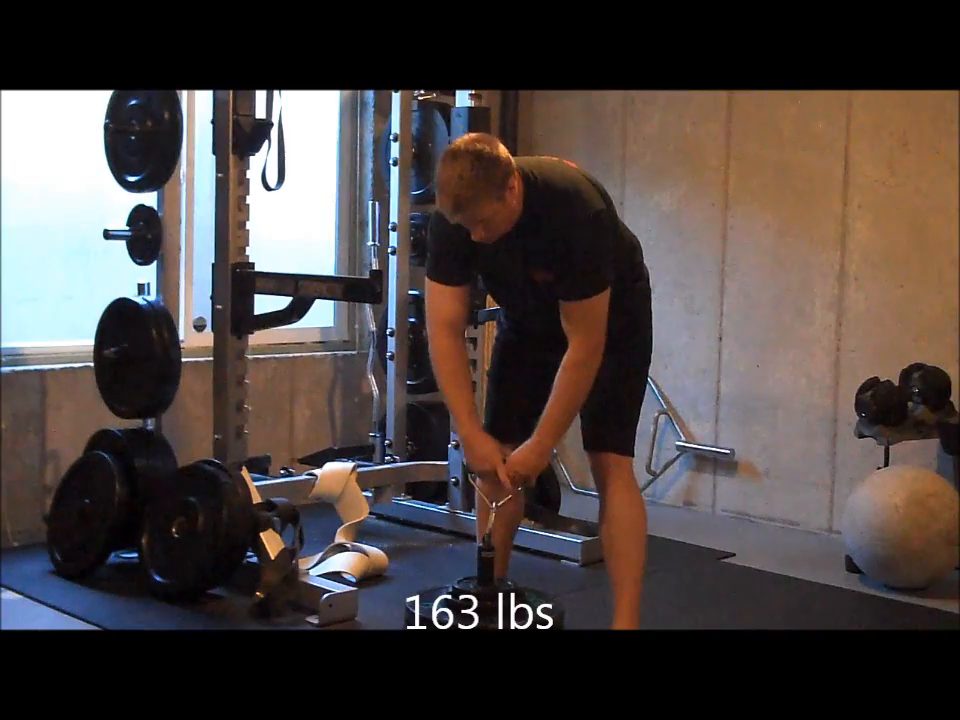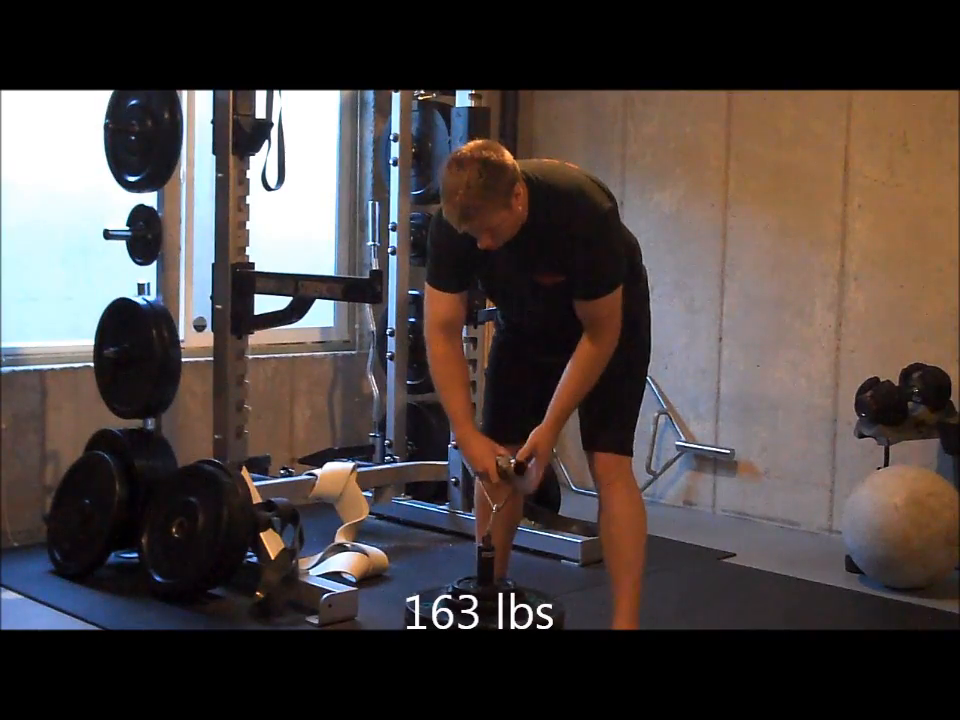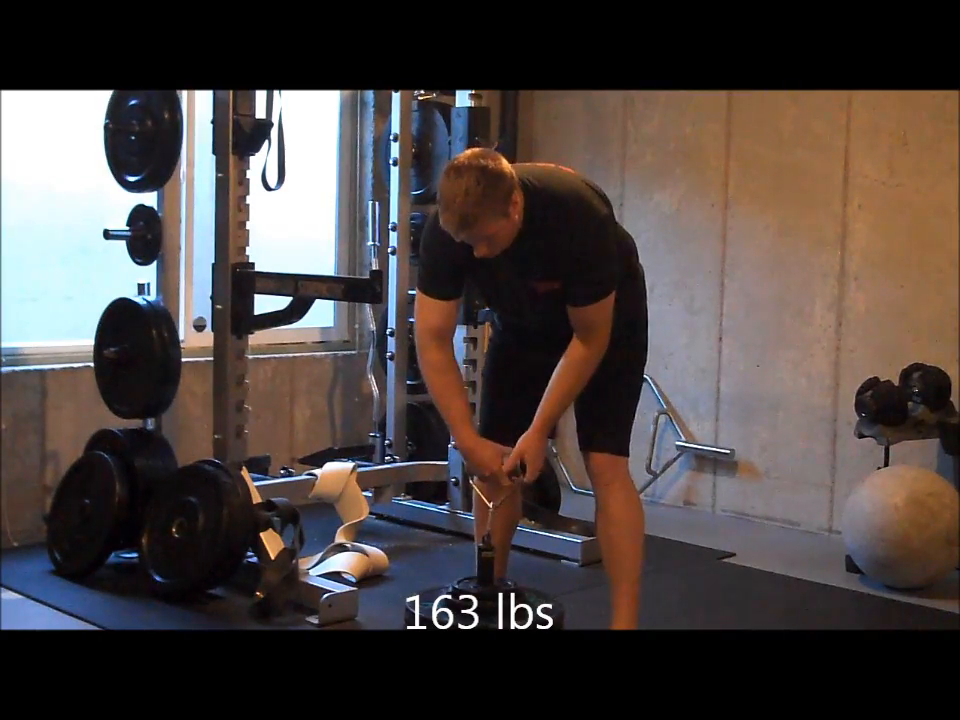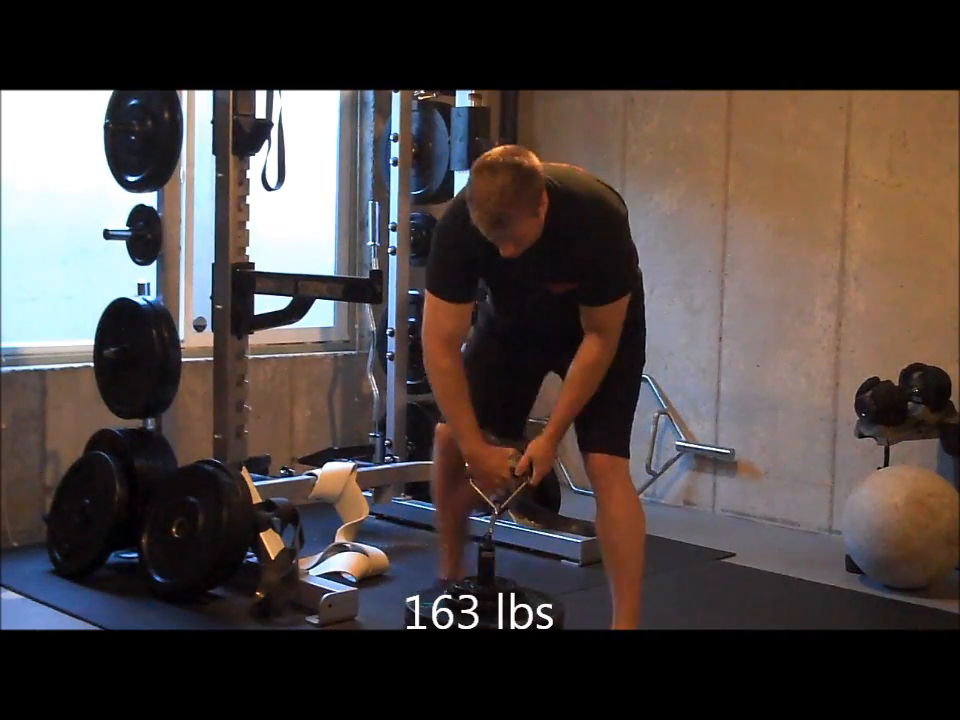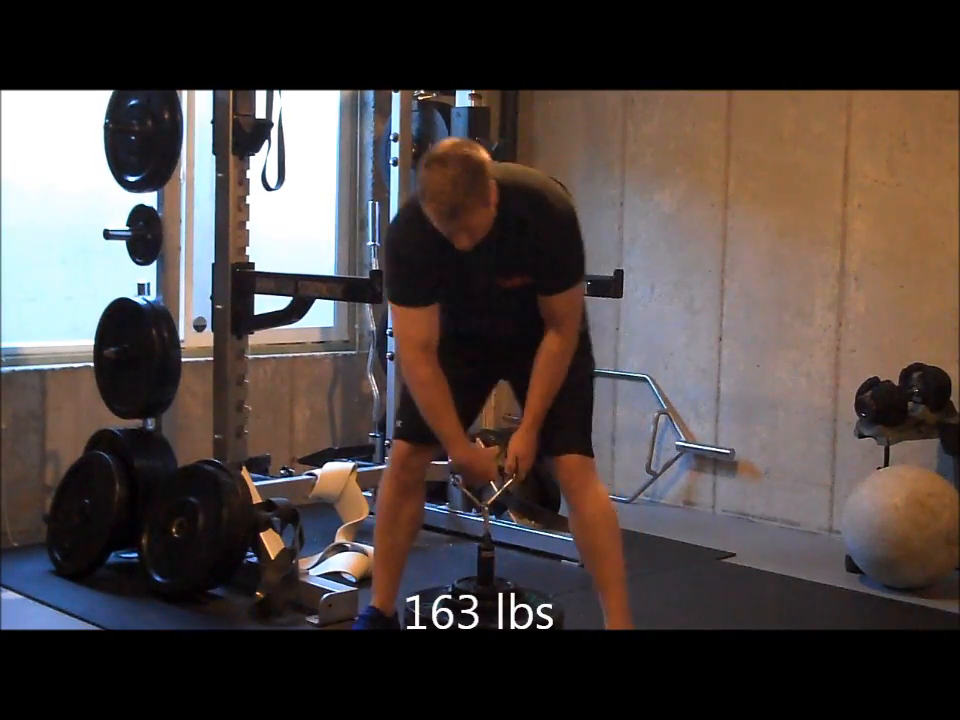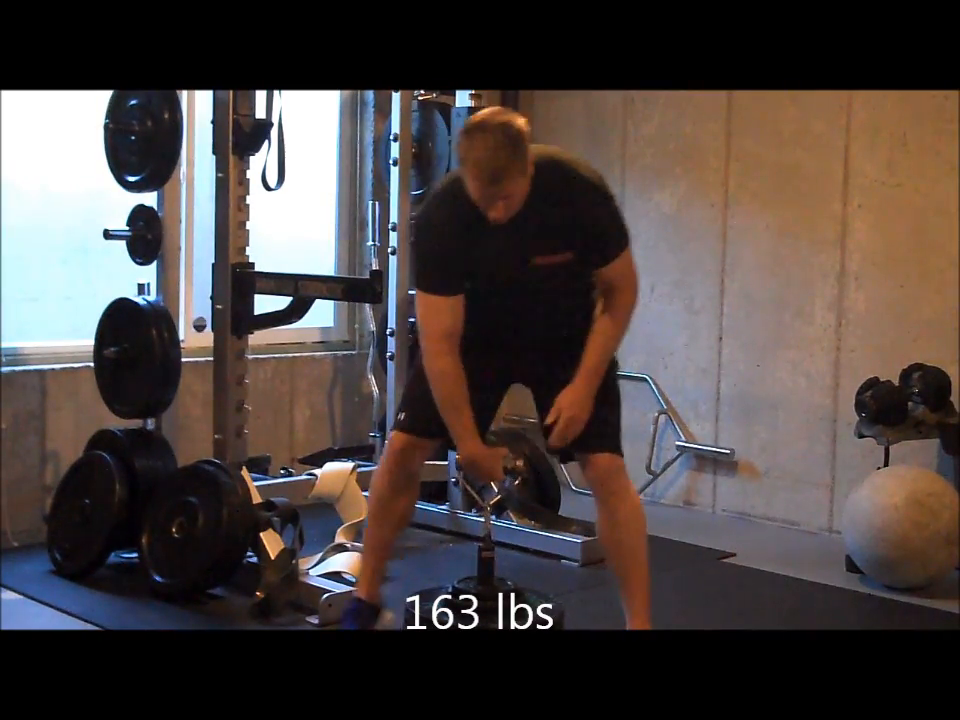
dt=0.4s
person 1, frame 1
left shoulder: (577, 211)
right shoulder: (451, 220)
left elbow: (584, 345)
right elbow: (445, 330)
left wrist: (541, 444)
right wrist: (470, 433)
left hip: (608, 321)
right hip: (526, 323)
left knee: (611, 466)
right knee: (495, 461)
left ankle: (626, 622)
person 1, frame 2
left shoulder: (583, 212)
right shoulder: (451, 224)
left elbow: (601, 334)
right elbow: (442, 331)
left wrist: (550, 425)
right wrist: (467, 435)
left hip: (606, 321)
right hip: (524, 323)
left knee: (609, 465)
right knee: (496, 461)
left ankle: (626, 622)
person 1, frame 3
left shoulder: (579, 216)
right shoulder: (445, 229)
left elbow: (590, 338)
right elbow: (432, 340)
left wrist: (539, 430)
right wrist: (468, 440)
left hip: (604, 320)
right hip: (521, 323)
left knee: (605, 464)
right knee: (493, 459)
left ankle: (625, 621)
person 1, frame 4
left shoulder: (601, 220)
right shoulder: (459, 226)
left elbow: (601, 336)
right elbow: (441, 345)
left wrist: (552, 437)
right wrist: (474, 445)
left hip: (603, 321)
right hip: (514, 320)
left knee: (605, 466)
right knee: (450, 442)
left ankle: (627, 623)
right ankle: (451, 583)
person 1, frame 5
left shoulder: (544, 209)
right shoulder: (409, 233)
left elbow: (563, 327)
right elbow: (417, 351)
left wrist: (530, 428)
right wrist: (458, 447)
left hip: (540, 336)
right hip: (460, 334)
left knee: (573, 468)
right knee: (406, 458)
left ankle: (619, 623)
right ankle: (381, 612)
person 1, frame 6
left shoulder: (579, 192)
right shoulder: (441, 216)
left elbow: (618, 290)
right elbow: (437, 342)
left wrist: (585, 383)
right wrist: (469, 445)
left hip: (565, 336)
right hip: (476, 331)
left knee: (606, 470)
right knee: (402, 451)
left ankle: (640, 625)
right ankle: (364, 602)
